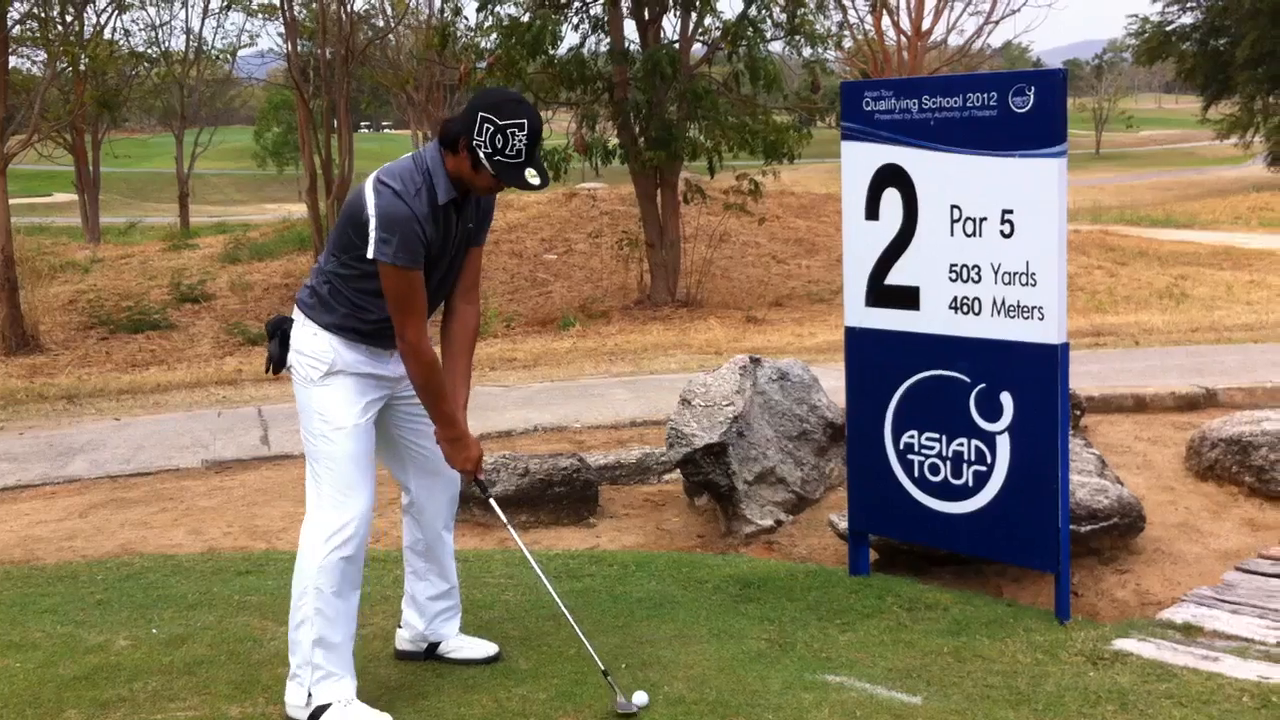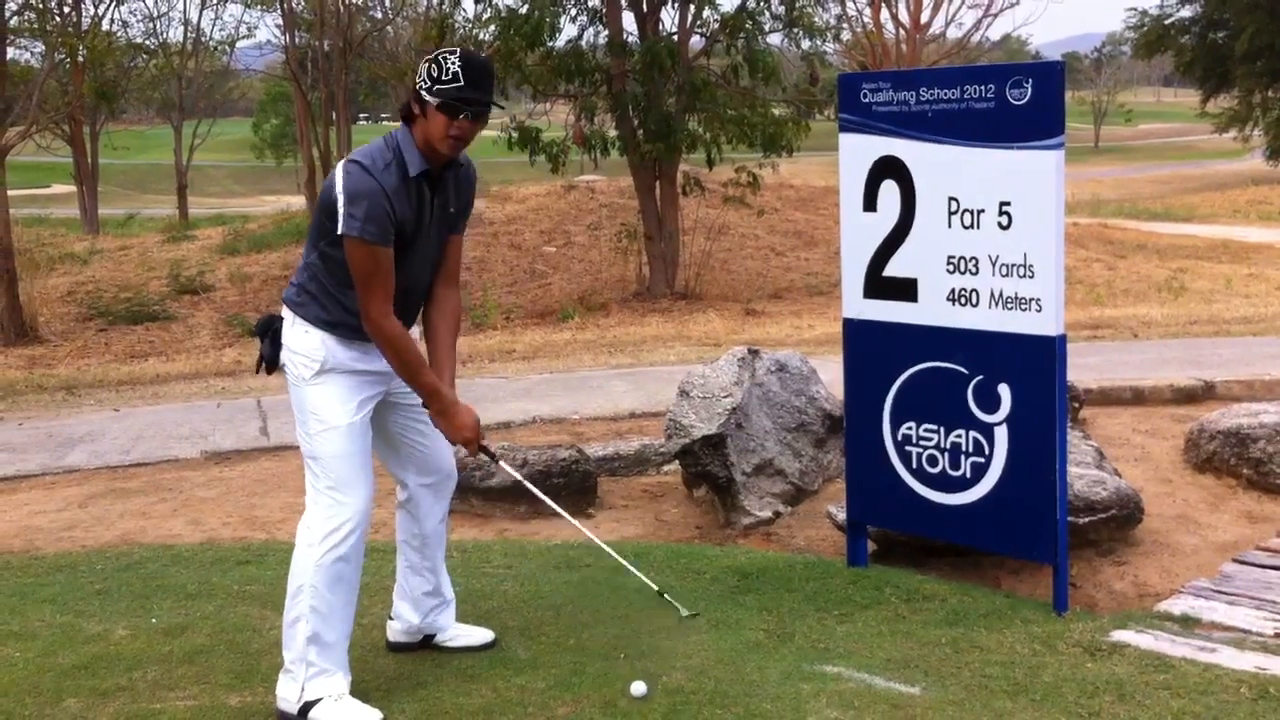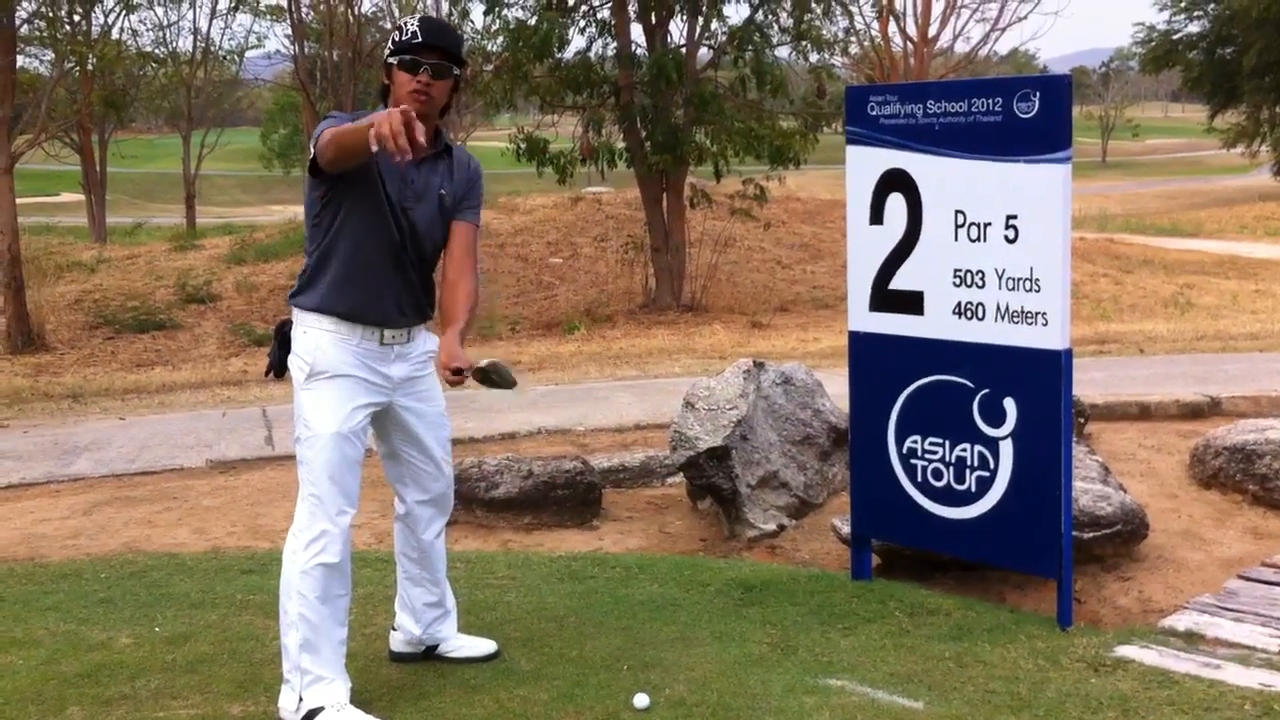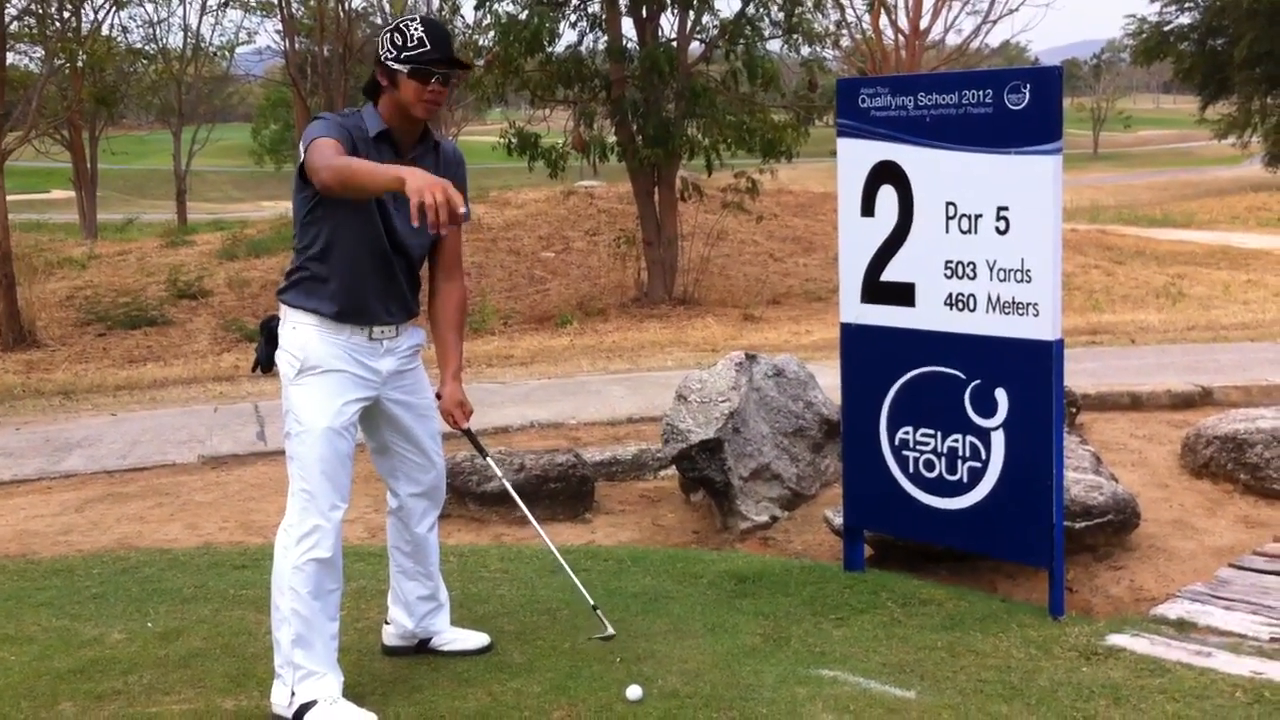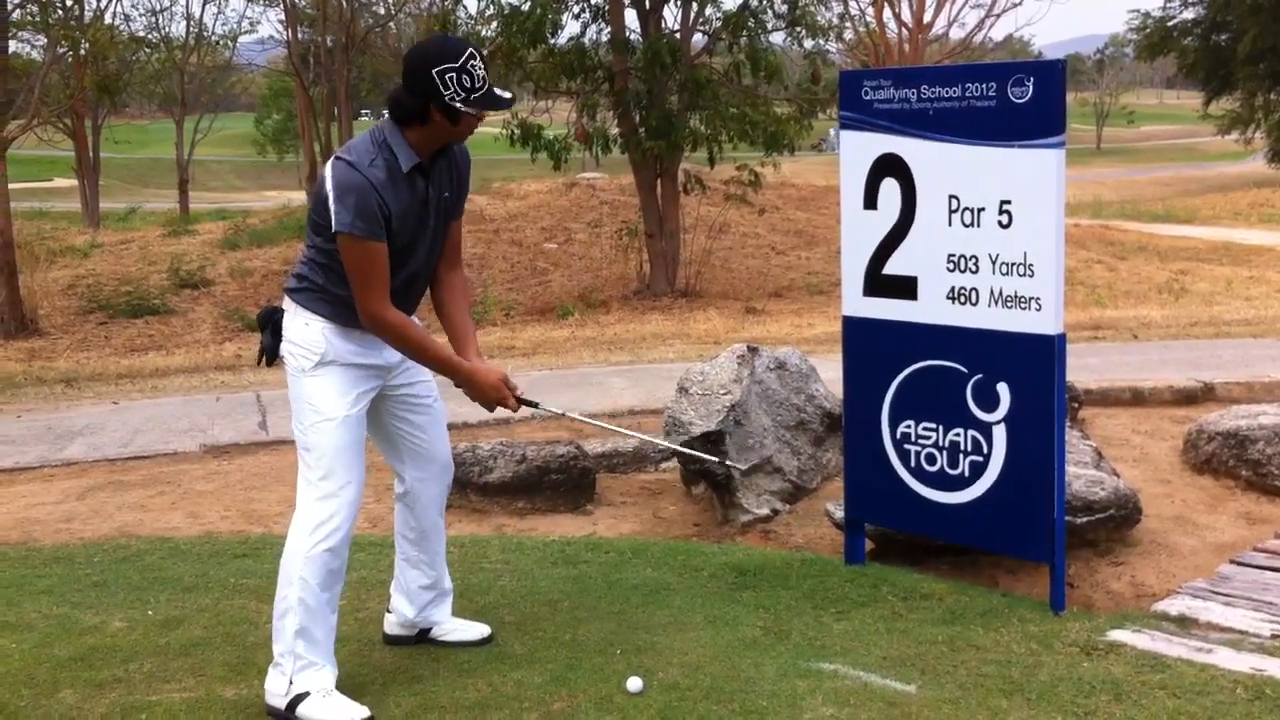
dt=1s
person 1, frame 1
left shoulder: (475, 193)
right shoulder: (396, 202)
left elbow: (463, 306)
right elbow: (413, 337)
left wrist: (457, 418)
right wrist: (454, 433)
left hip: (392, 352)
right hip: (333, 351)
left knee: (435, 485)
right knee: (344, 511)
left ankle: (428, 628)
person 1, frame 2
left shoulder: (459, 177)
right shoulder: (367, 179)
left elbow: (444, 286)
right elbow: (377, 314)
left wrist: (446, 393)
right wrist: (445, 404)
left hip: (394, 345)
right hip: (328, 349)
left knee: (432, 477)
right knee: (342, 506)
left ankle: (421, 618)
person 1, frame 3
left shoulder: (462, 170)
right shoulder: (342, 137)
left elbow: (460, 266)
right elbow: (337, 148)
left wrist: (452, 339)
right wrist: (378, 124)
left hip: (412, 346)
right hip: (336, 348)
left knee: (429, 493)
right knee: (326, 515)
left ankle: (423, 628)
person 1, frame 4
left shoulder: (448, 162)
right shoulder: (332, 132)
left elbow: (448, 273)
right elbow: (332, 172)
left wrist: (452, 376)
right wrist: (408, 177)
left hip: (398, 342)
right hip: (324, 343)
left knee: (421, 485)
right knee: (317, 512)
left ankle: (416, 623)
person 1, frame 5
left shoulder: (452, 161)
right shoulder: (356, 175)
left elbow: (447, 269)
right elbow: (375, 309)
left wrist: (473, 358)
right wrist: (467, 376)
left hip: (394, 339)
right hip: (328, 340)
left knee: (429, 471)
right knee: (333, 500)
left ankle: (418, 612)
